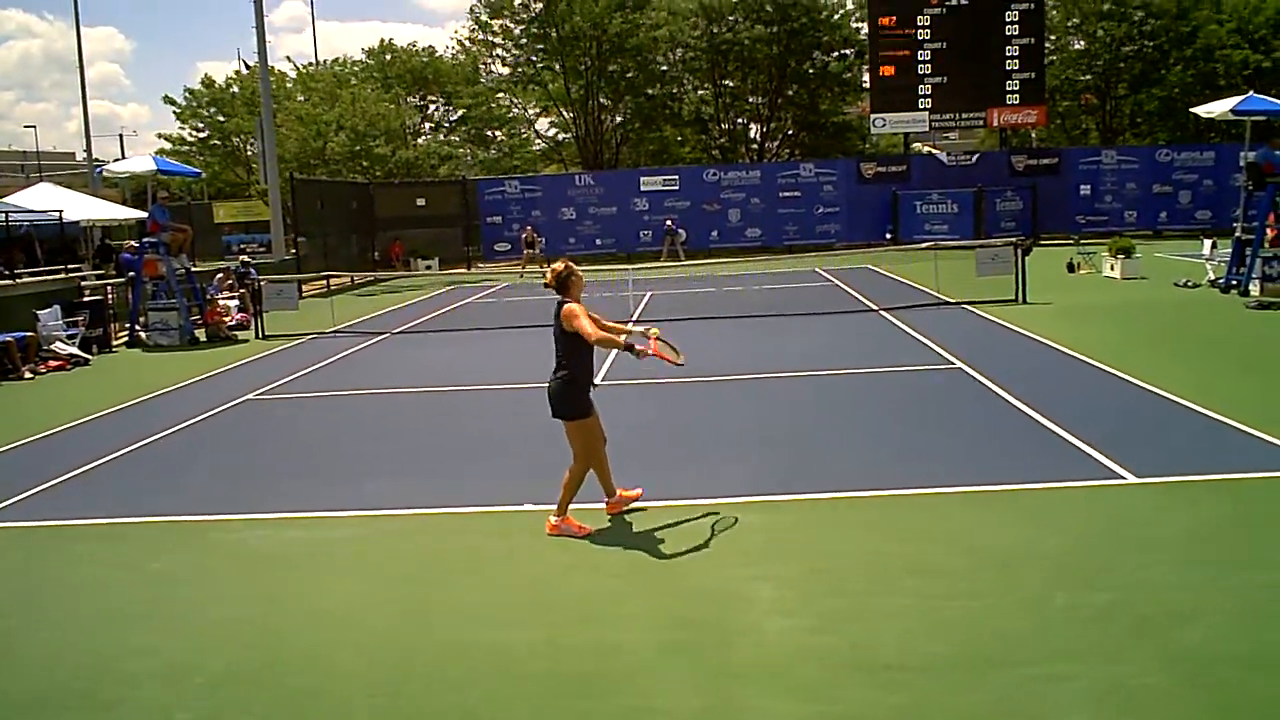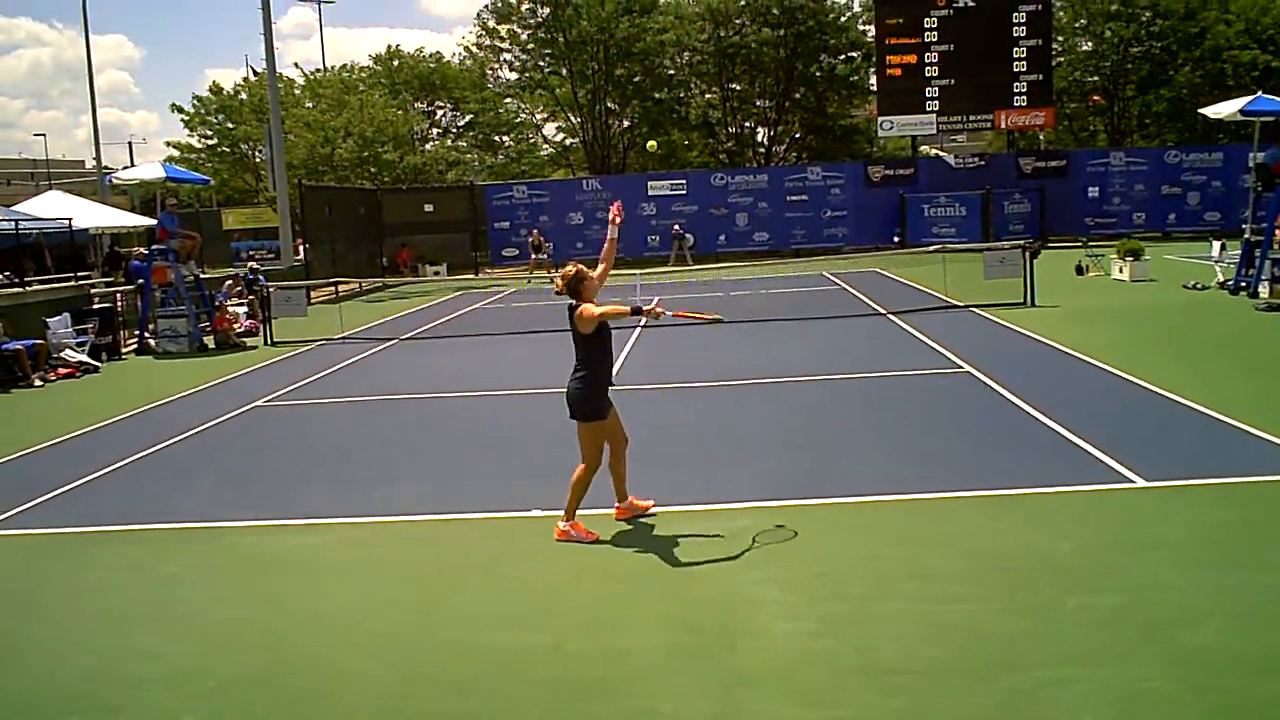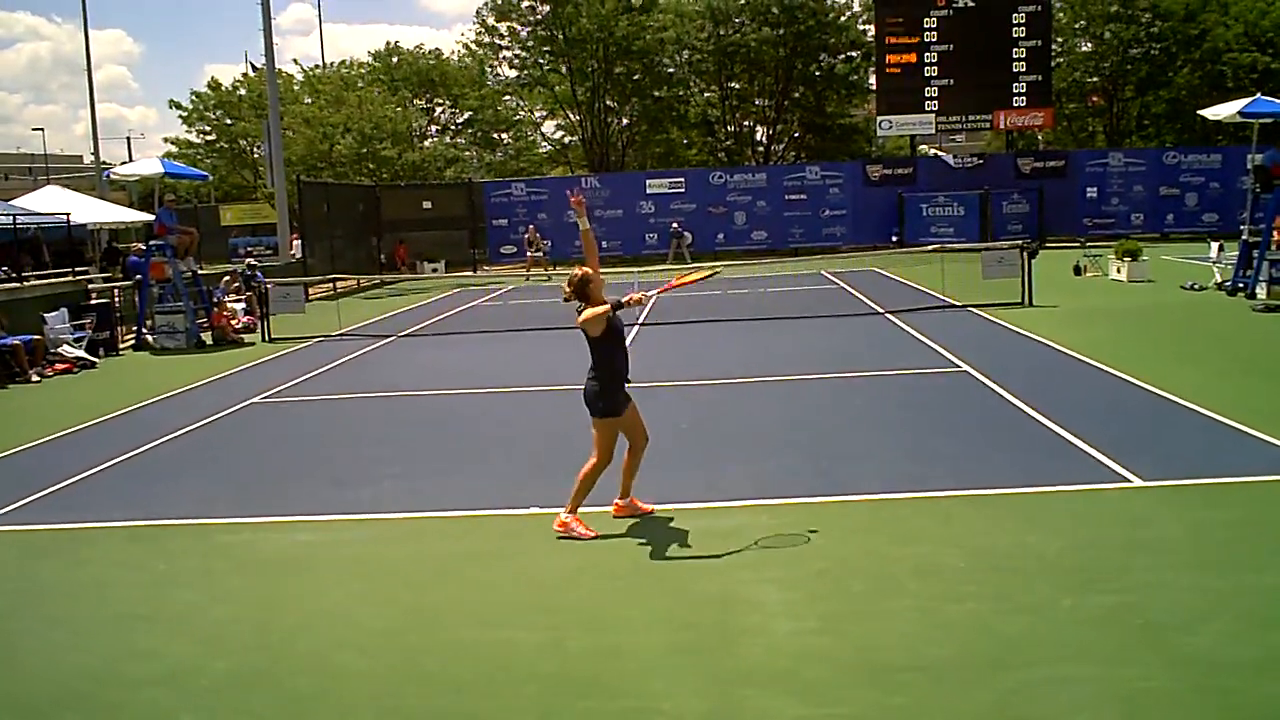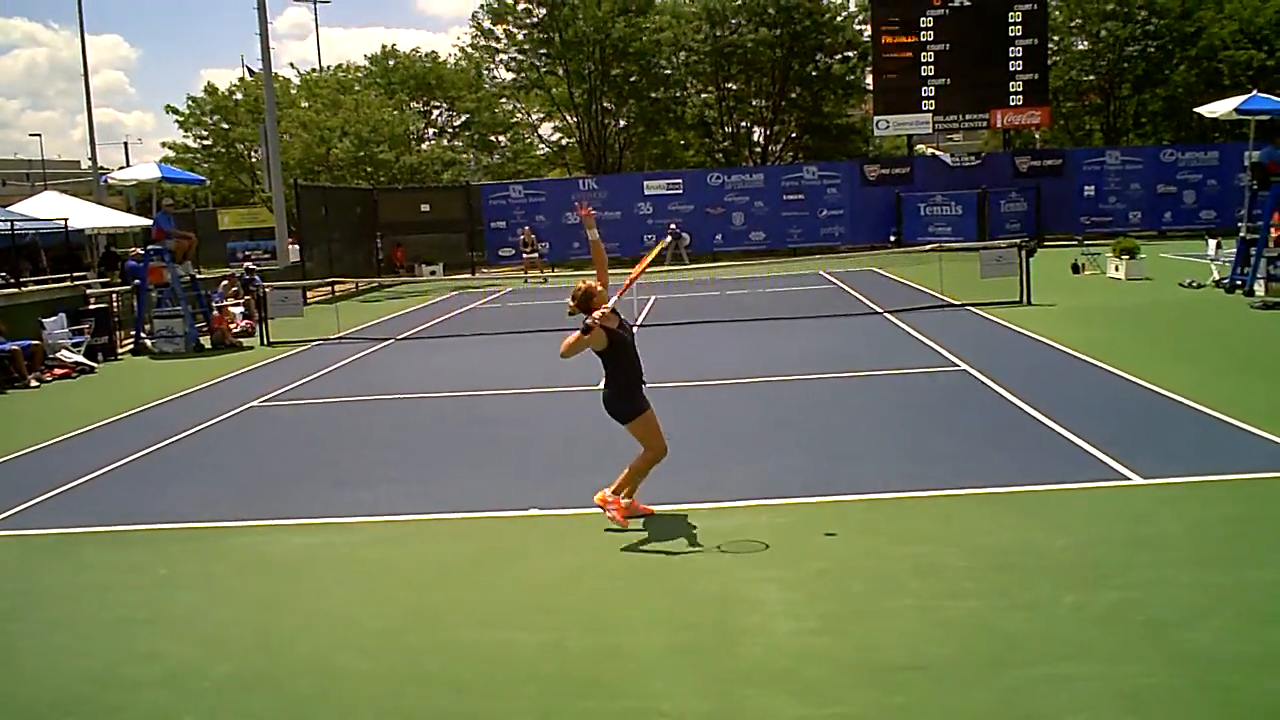
dt=0.2s
person 1, frame 1
left shoulder: (569, 308)
right shoulder: (571, 309)
left elbow: (604, 325)
right elbow: (597, 337)
left wrist: (633, 330)
right wrist: (630, 347)
left hip: (571, 389)
right hip: (569, 392)
left knee: (598, 443)
right knee: (583, 458)
left ankle: (613, 497)
right ankle: (558, 518)
person 1, frame 2
left shoulder: (587, 306)
right shoulder: (585, 312)
left elbow: (604, 264)
right elbow: (605, 312)
left wrist: (613, 228)
right wrist: (640, 310)
left hip: (595, 392)
right hip: (587, 394)
left knee: (619, 442)
right knee: (591, 462)
left ankle: (624, 503)
right ankle: (566, 523)
person 1, frame 3
left shoulder: (599, 305)
right shoulder: (592, 315)
left elbow: (591, 255)
right elbow: (583, 321)
left wrist: (582, 219)
right wrist: (620, 303)
left hip: (613, 389)
right hip: (604, 392)
left knee: (639, 439)
right knee: (602, 457)
left ankle: (624, 501)
right ankle: (567, 516)
person 1, frame 4
left shoulder: (607, 311)
right shoulder: (596, 331)
left elbow: (601, 263)
right elbow: (564, 351)
left wrist: (591, 229)
right wrist: (588, 328)
left hip: (630, 393)
right hip: (622, 398)
left knee: (654, 445)
right knee: (657, 449)
left ankle: (625, 501)
right ankle: (610, 495)
